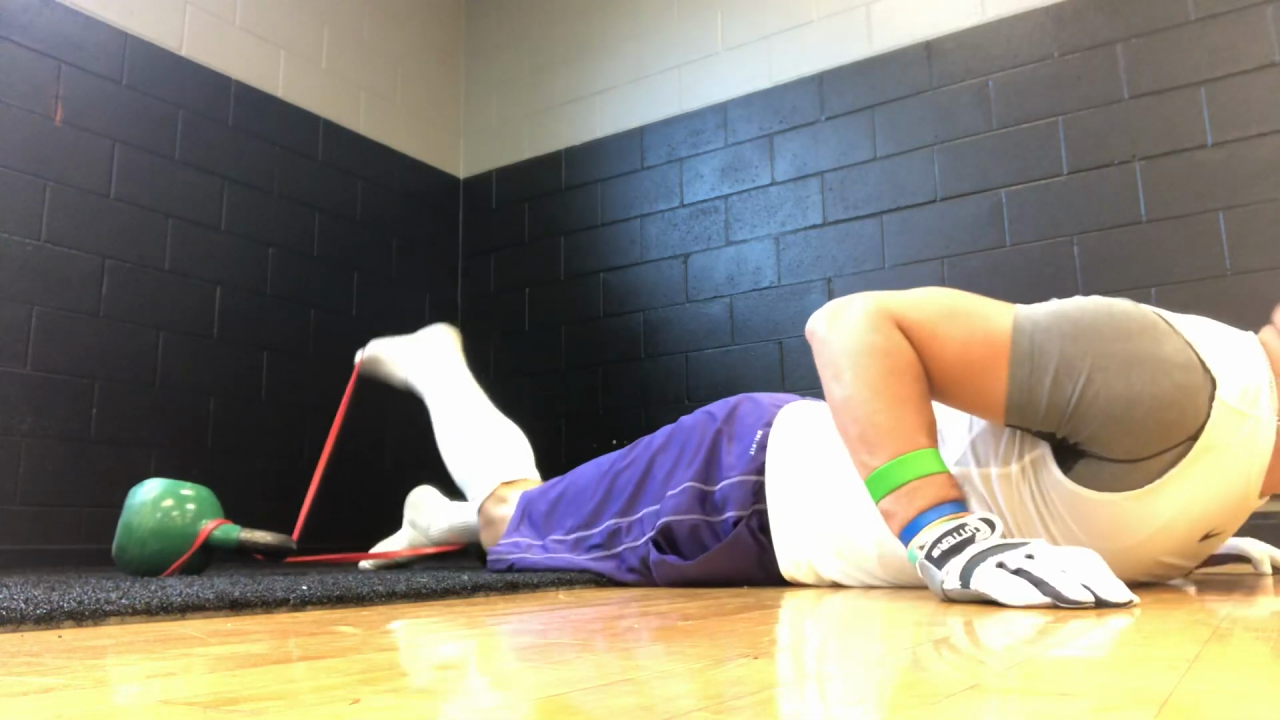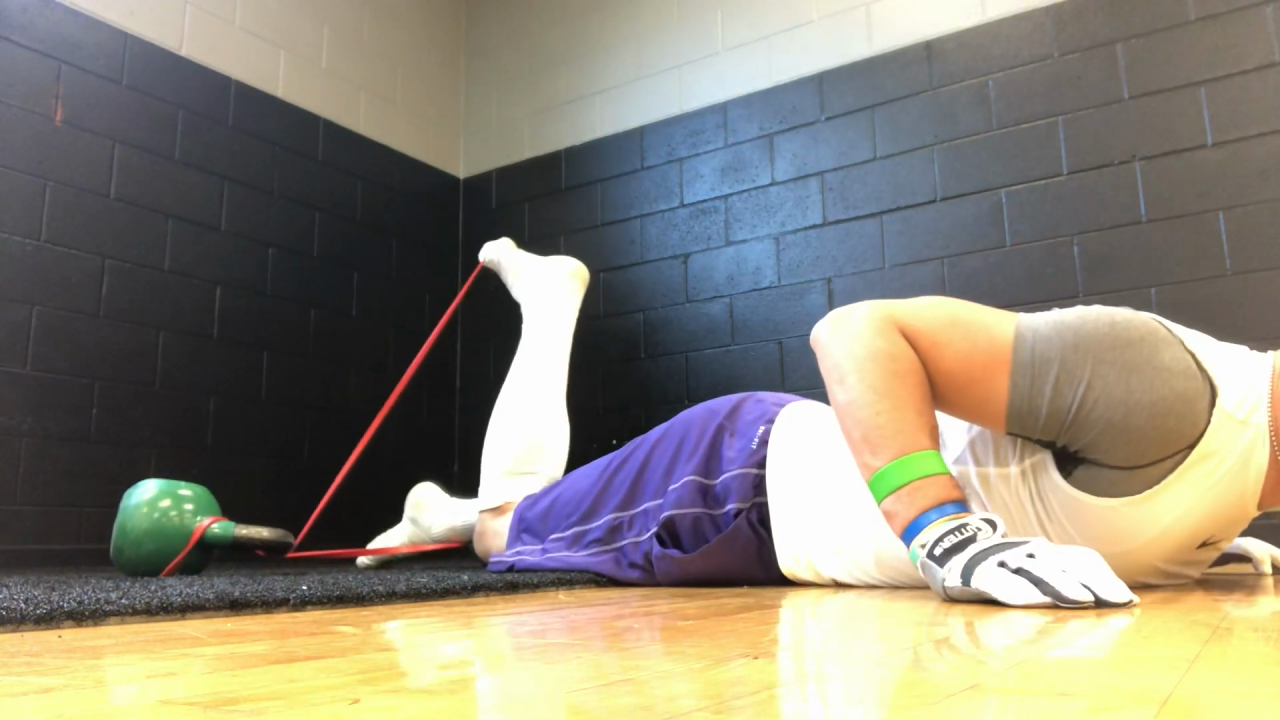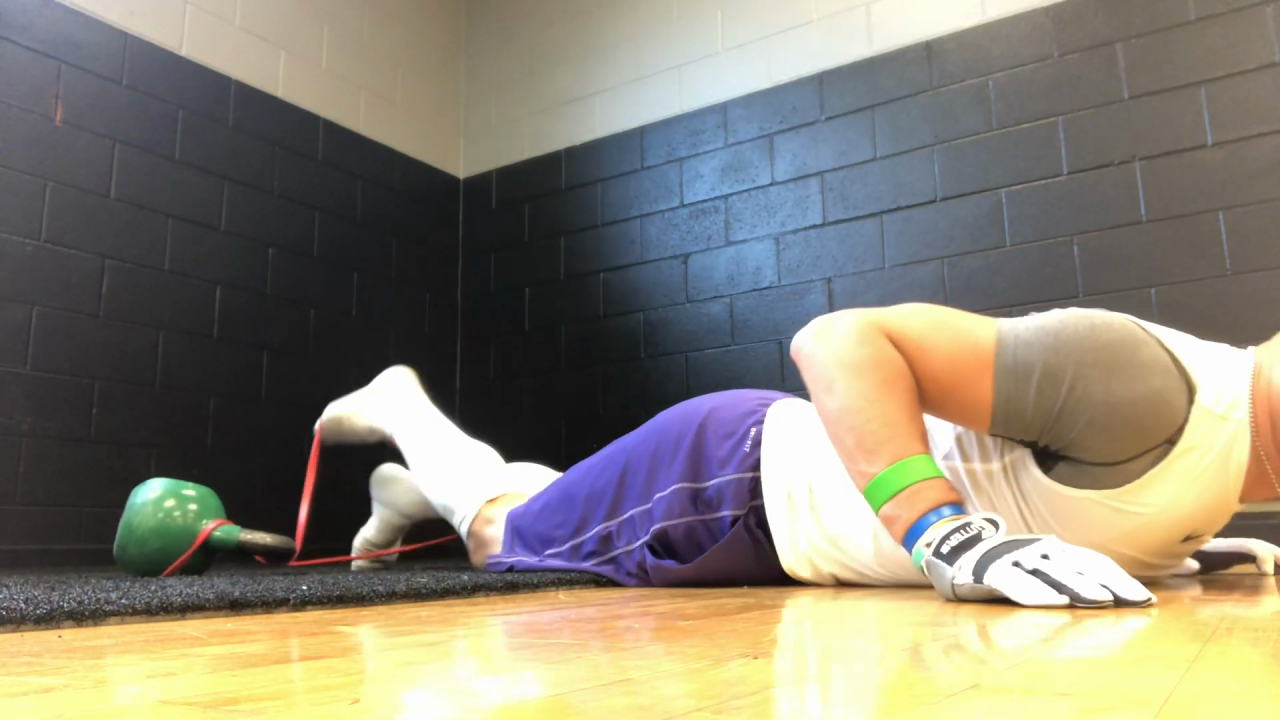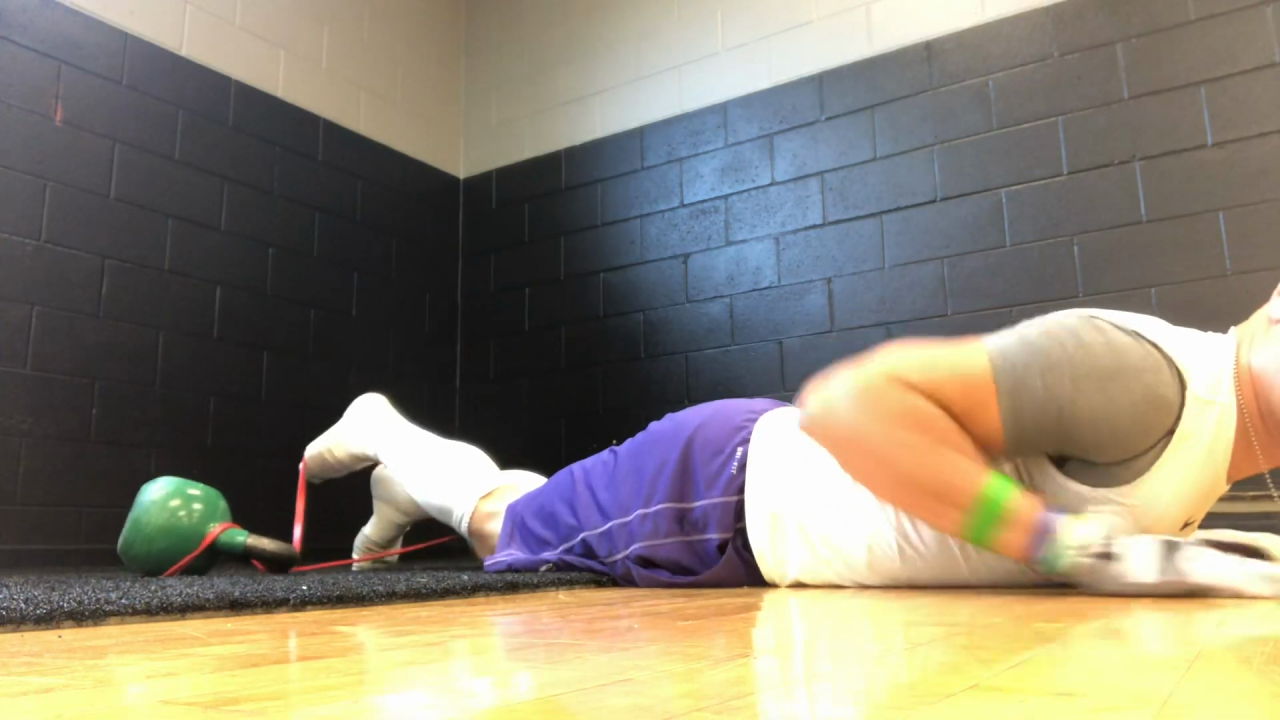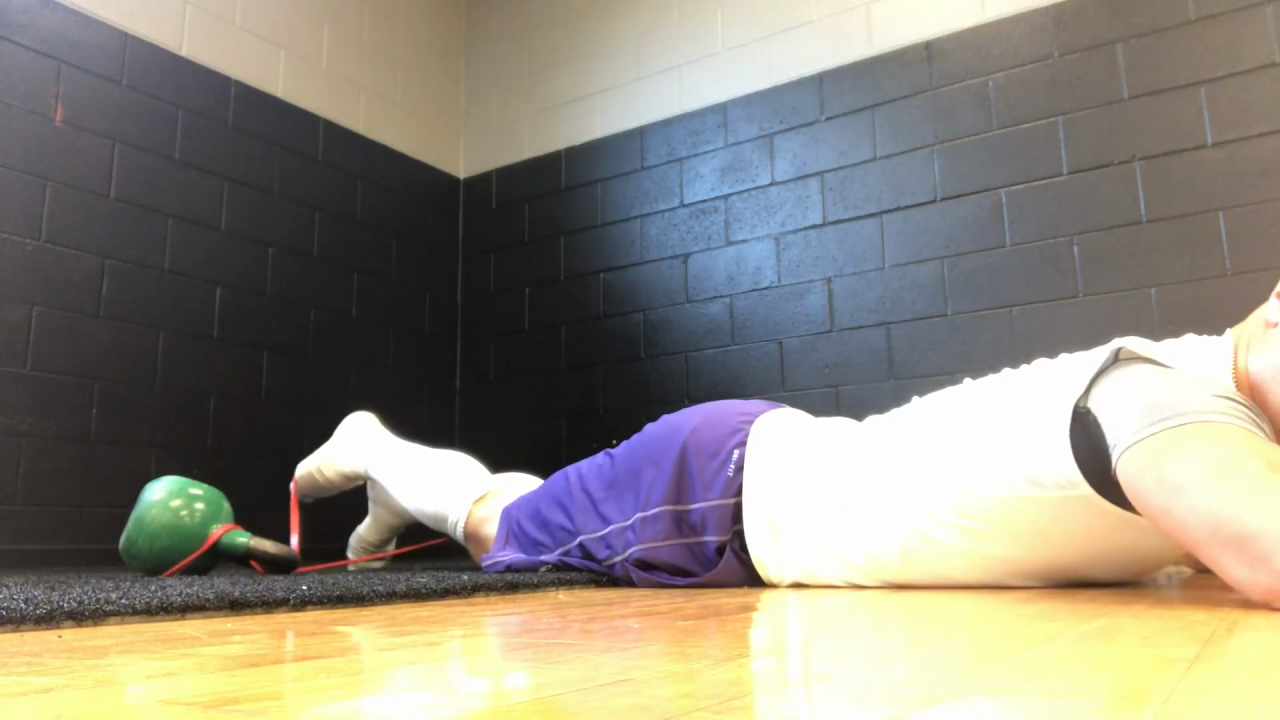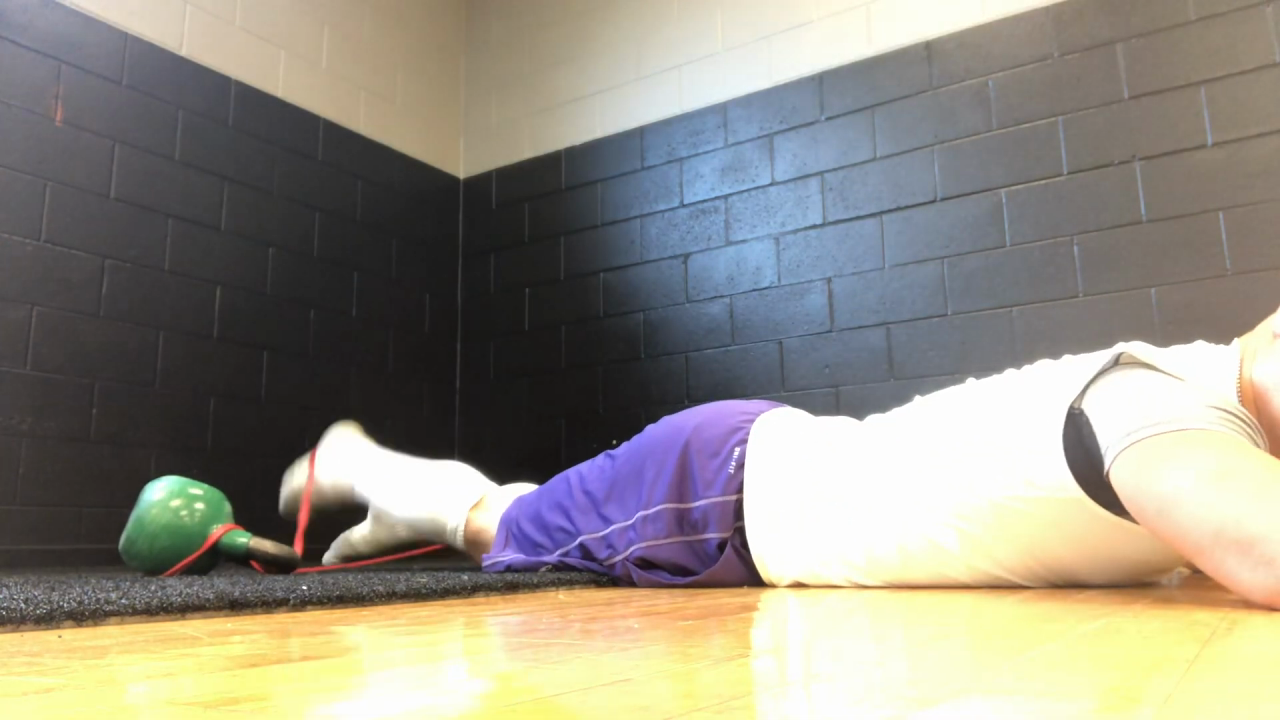
dt=0.7s
person 1, frame 1
right shoulder: (1168, 380)
right elbow: (851, 323)
left wrist: (1184, 538)
right wrist: (950, 540)
left hip: (796, 481)
right hip: (744, 484)
right knee: (510, 516)
left ankle: (438, 515)
right ankle: (434, 362)
person 1, frame 2
right shoulder: (1167, 389)
right elbow: (855, 329)
left wrist: (1189, 537)
right wrist: (951, 537)
left hip: (791, 483)
right hip: (741, 483)
right knee: (507, 531)
left ankle: (440, 512)
right ankle: (552, 294)
person 1, frame 3
right shoulder: (1147, 384)
right elbow: (840, 339)
left wrist: (1164, 543)
right wrist: (952, 539)
left hip: (774, 477)
right hip: (730, 481)
right knee: (503, 537)
left ankle: (415, 486)
right ankle: (400, 408)
person 1, frame 4
left shoulder: (1200, 396)
right shoulder: (1140, 373)
right elbow: (847, 400)
left wrist: (1152, 539)
right wrist: (1062, 544)
left hip: (764, 483)
right hip: (718, 493)
left knee: (528, 516)
right knee: (508, 531)
left ankle: (408, 487)
right ankle: (386, 433)
person 1, frame 5
right shoulder: (1171, 391)
left hip: (771, 471)
right hip: (721, 491)
left knee: (528, 509)
right knee: (502, 528)
left ankle: (400, 489)
right ankle: (375, 449)
person 1, frame 6
right shoulder: (1167, 396)
left hip: (769, 475)
right hip: (716, 490)
left knee: (520, 525)
right knee: (498, 530)
left ankle: (405, 514)
right ankle: (358, 464)
